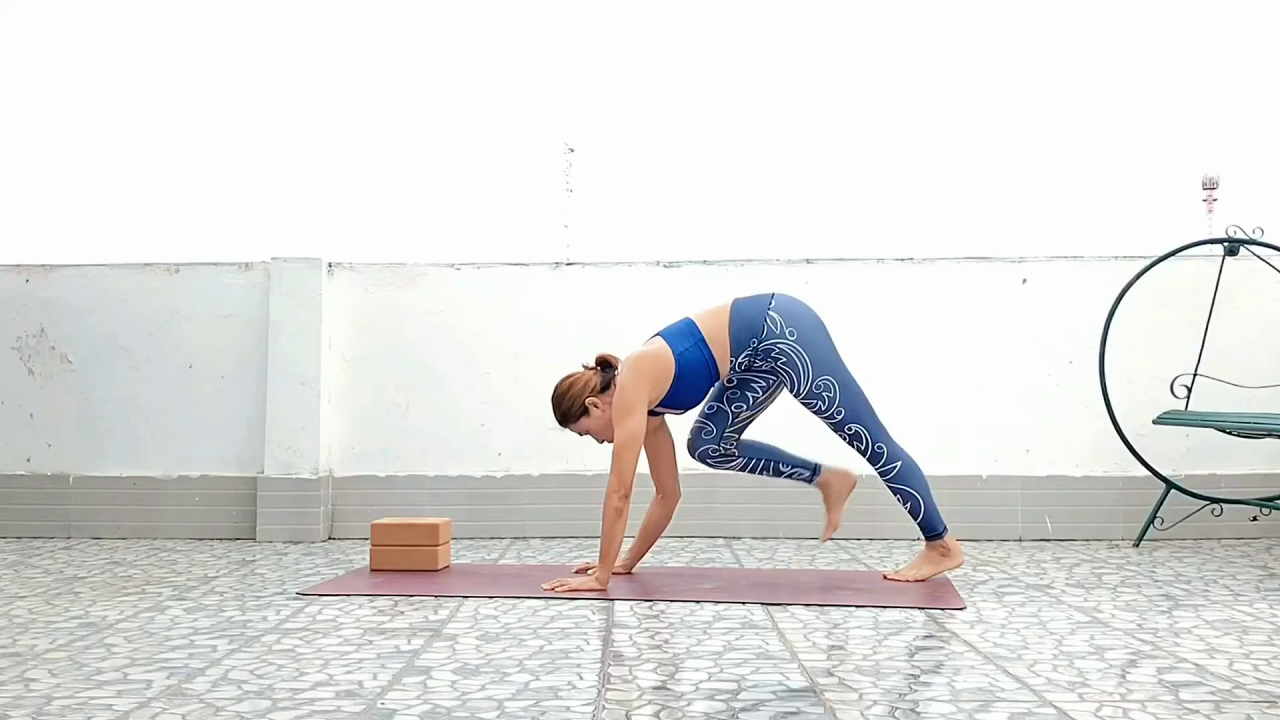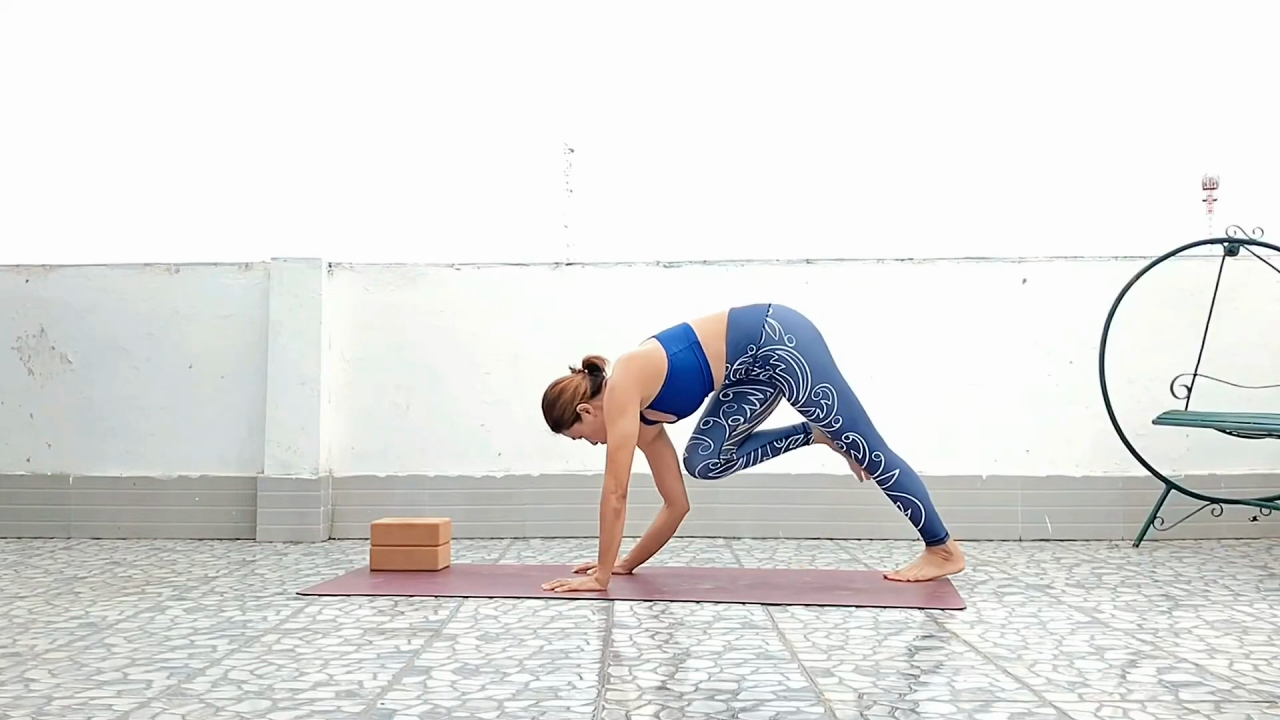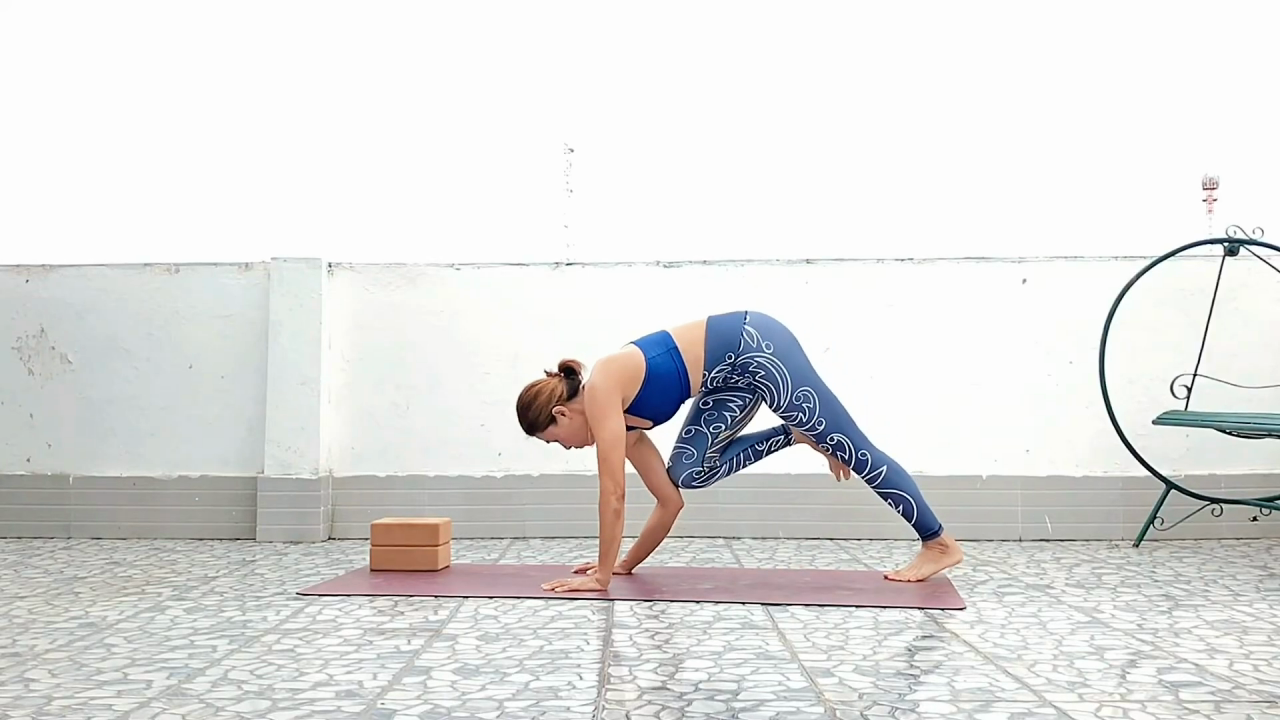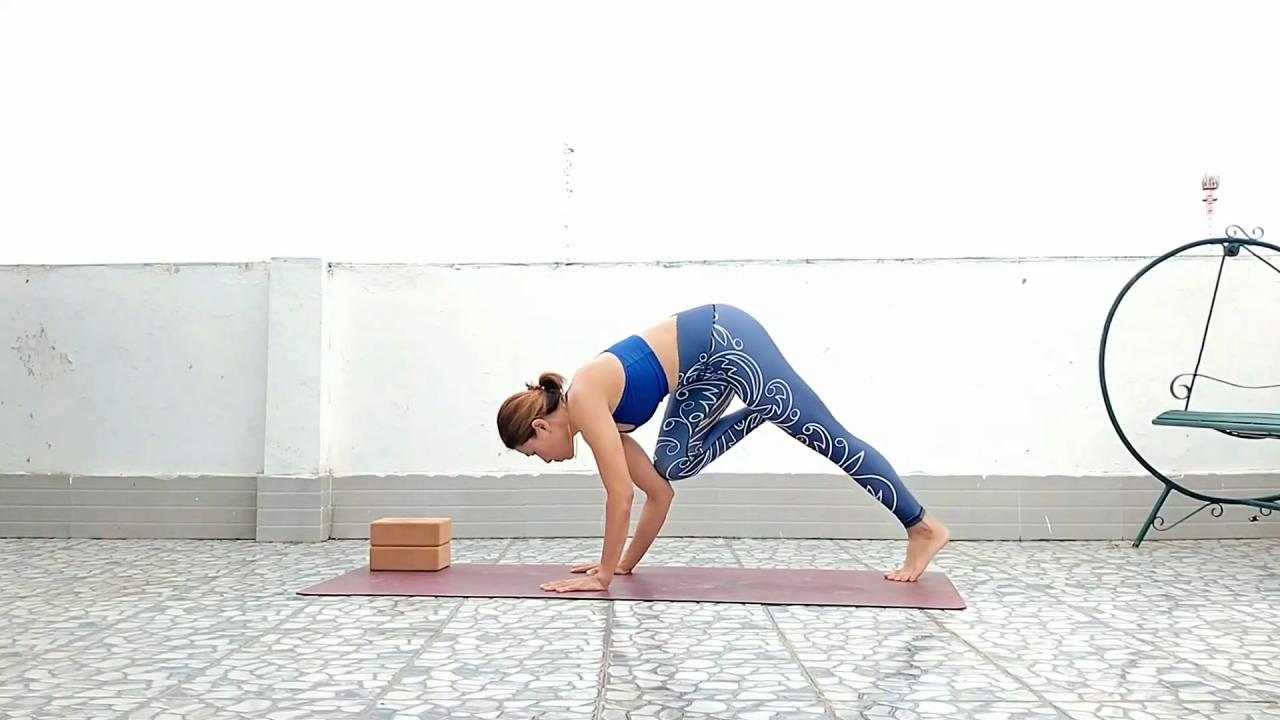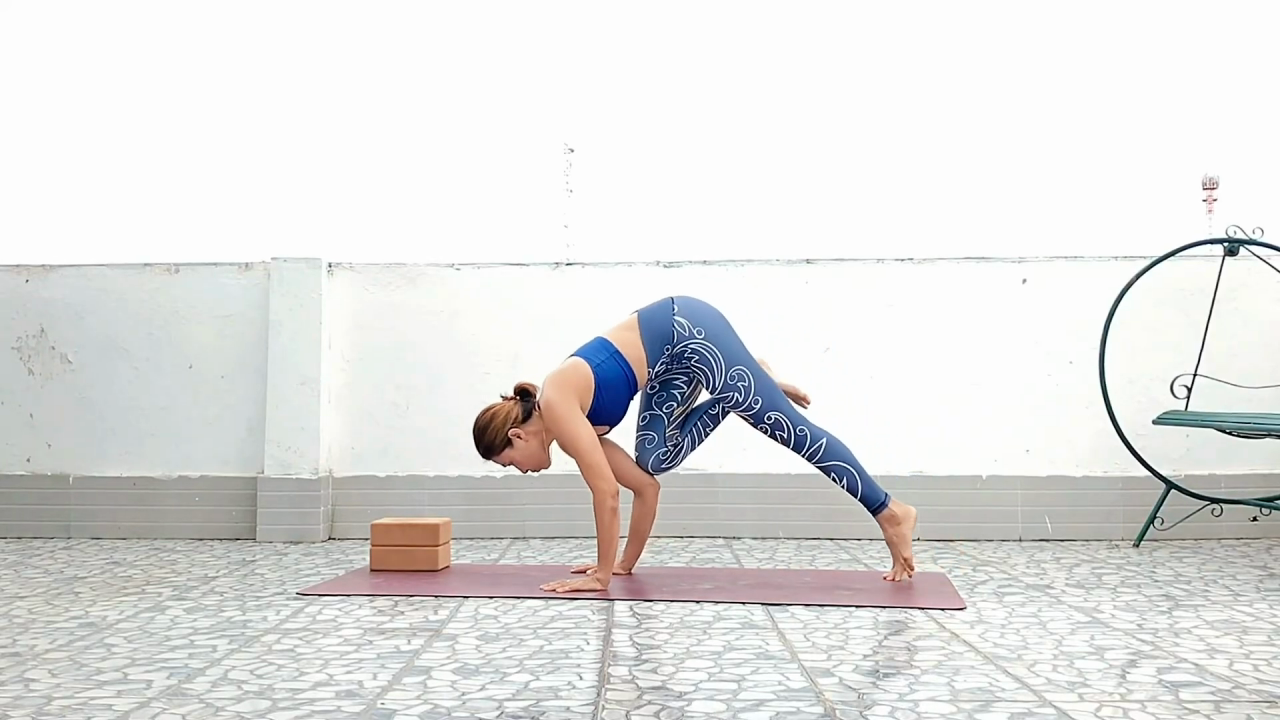
dt=0.4s
person 1, frame 1
left shoulder: (630, 390)
right shoulder: (646, 404)
left elbow: (619, 493)
right elbow: (667, 495)
left wrist: (601, 576)
right wrist: (627, 562)
left hip: (778, 329)
right hip: (763, 342)
left knee: (866, 438)
right knee: (709, 445)
left ankle: (941, 545)
right ankle: (826, 479)
person 1, frame 2
left shoulder: (621, 390)
right shoulder: (643, 416)
left elbow: (615, 494)
right elbow: (676, 504)
left wrist: (601, 576)
right wrist: (627, 563)
left hip: (775, 338)
right hip: (758, 356)
left knee: (864, 448)
right knee: (705, 461)
left ankle: (943, 549)
right ankle: (819, 432)
person 1, frame 3
left shoulder: (600, 391)
right shoulder: (622, 418)
left elbow: (612, 495)
right elbow: (670, 502)
left wrist: (602, 576)
right wrist: (625, 564)
left hip: (753, 345)
right hip: (734, 367)
left knee: (850, 448)
right knee: (689, 472)
left ankle: (938, 543)
right ankle: (796, 434)
person 1, frame 4
left shoulder: (583, 400)
right shoulder: (601, 416)
left elbow: (620, 494)
right elbow: (660, 491)
left wrist: (603, 575)
right wrist: (624, 564)
left hip: (722, 338)
right hip: (707, 360)
left knee: (826, 436)
right knee: (674, 464)
left ankle: (923, 528)
right ankle: (769, 408)
person 1, frame 5
left shoulder: (555, 405)
right shoulder: (574, 422)
left elbow: (606, 492)
right elbow: (645, 486)
left wrist: (602, 575)
right wrist: (624, 563)
left hip: (685, 329)
right hip: (672, 349)
left knee: (786, 427)
right knee: (655, 461)
left ankle: (890, 513)
right ankle: (751, 386)
